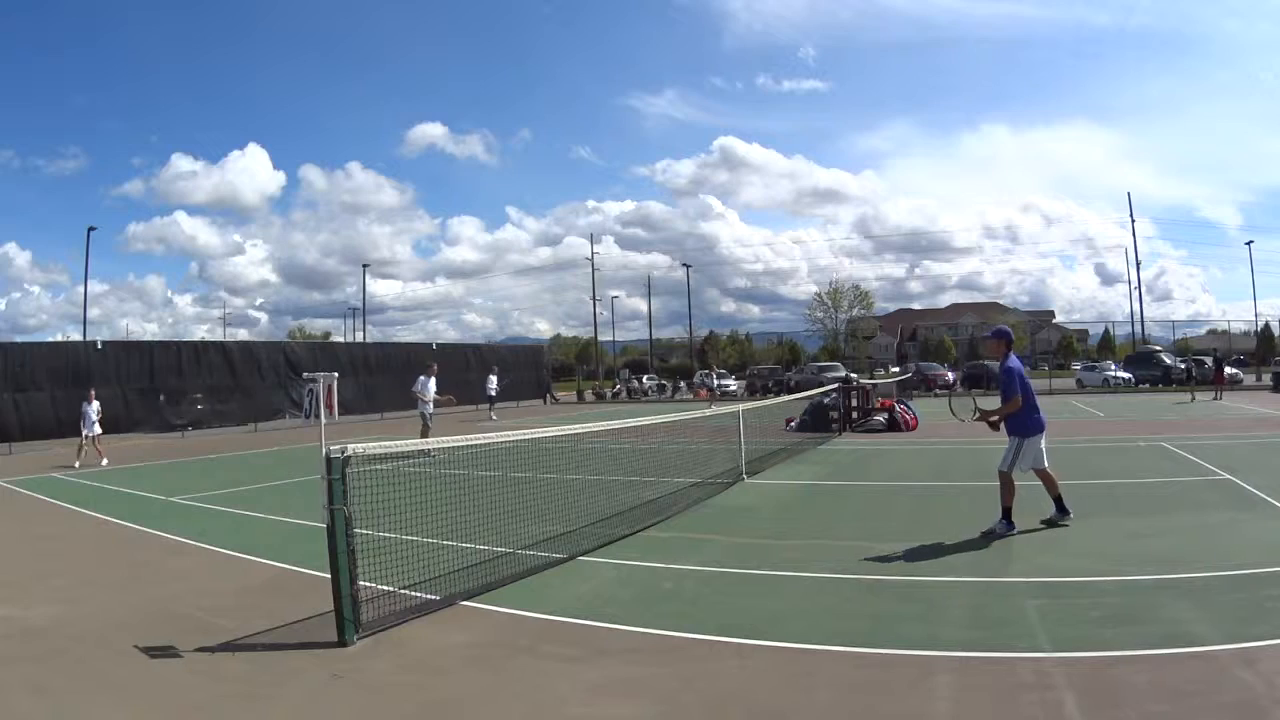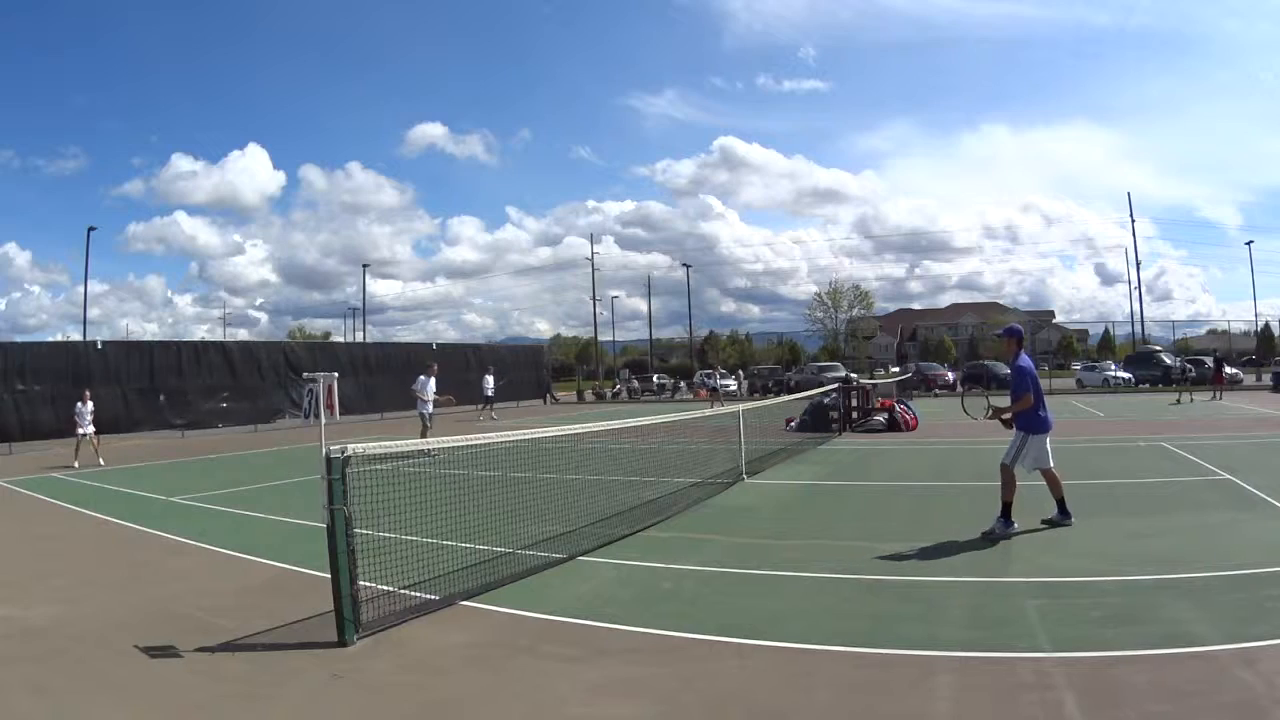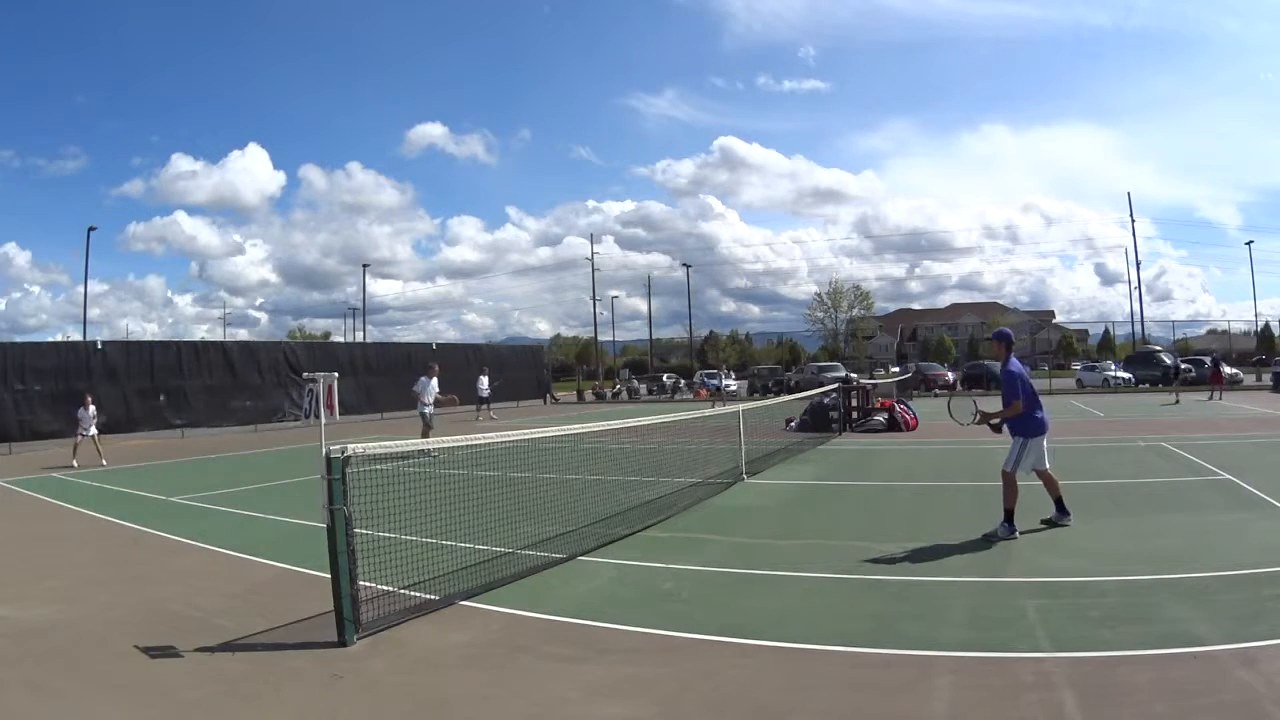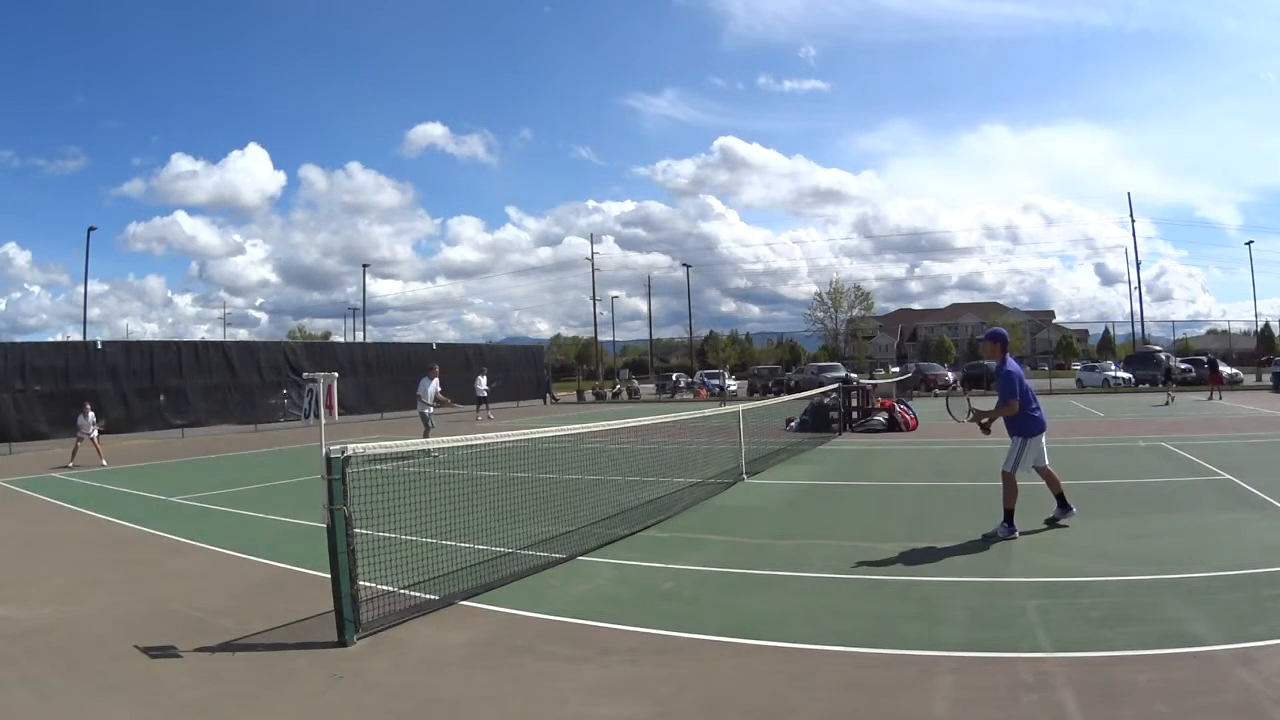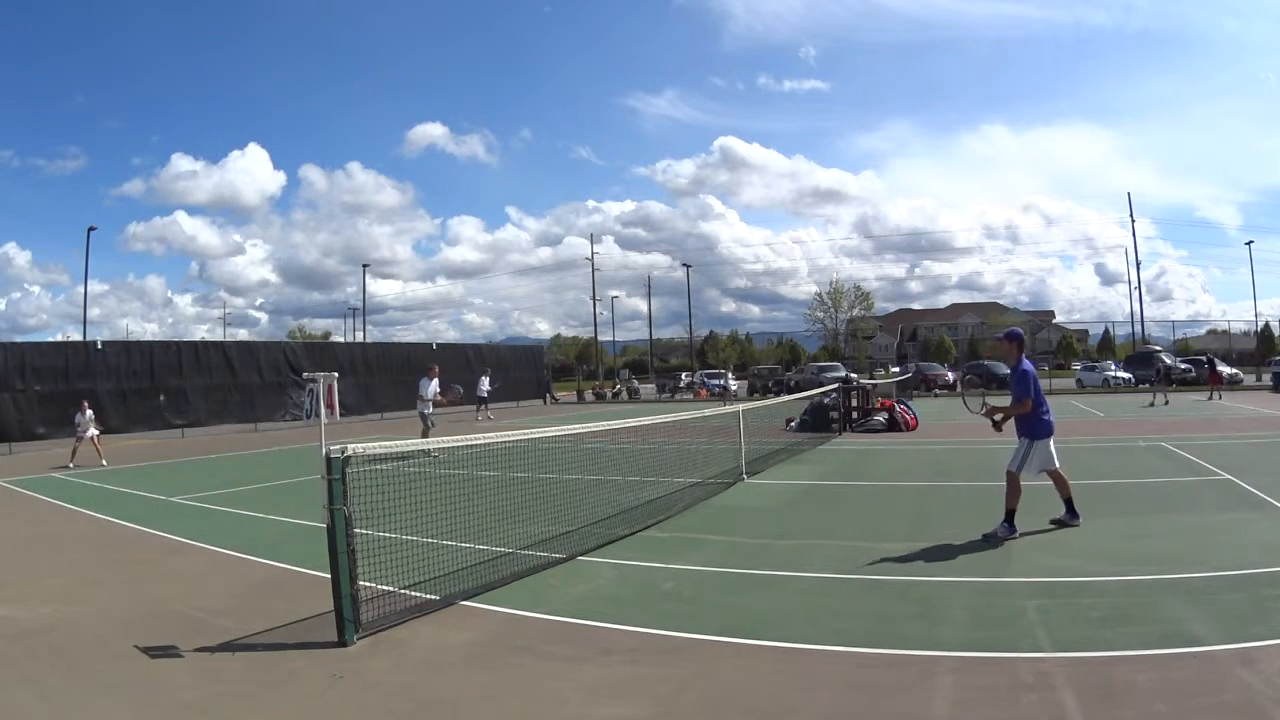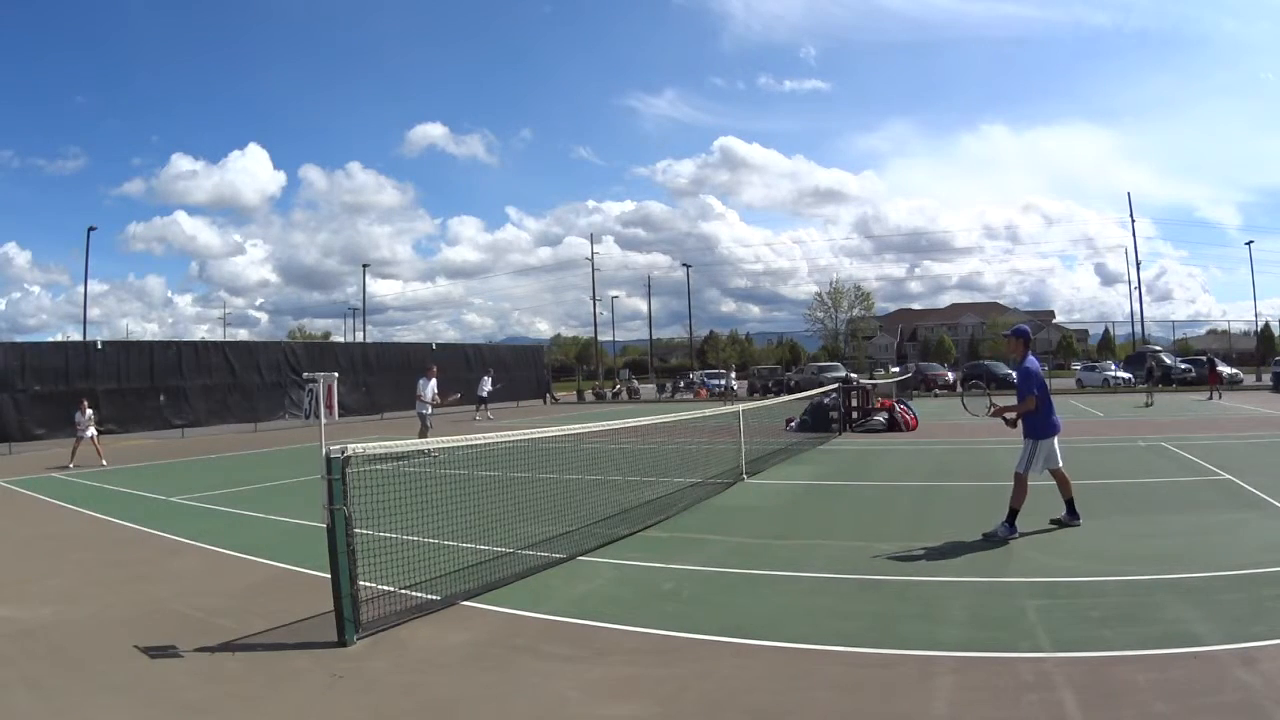
dt=0.3s
person 1, frame 1
left shoulder: (1009, 368)
right shoulder: (1010, 365)
left elbow: (1016, 402)
left wrist: (991, 414)
right wrist: (999, 419)
left hip: (1024, 430)
right hip: (1033, 426)
left knee: (1004, 472)
right knee: (1041, 470)
left ankle: (1006, 522)
right ankle: (1062, 511)
person 1, frame 2
left shoulder: (1020, 366)
right shoulder: (1021, 362)
left elbow: (1027, 400)
left wrist: (1002, 411)
right wrist: (1011, 417)
left hip: (1031, 428)
right hip: (1038, 425)
left knee: (1006, 467)
right knee: (1046, 469)
left ankle: (1005, 520)
right ankle: (1063, 514)
person 1, frame 3
left shoulder: (1010, 371)
right shoulder: (1010, 367)
left elbow: (1017, 407)
left wrist: (991, 417)
right wrist: (1000, 422)
left hip: (1028, 430)
right hip: (1035, 426)
left knee: (1008, 473)
right knee: (1042, 470)
left ankle: (1008, 526)
right ankle: (1061, 512)
person 1, frame 4
left shoulder: (1008, 372)
right shoulder: (1003, 368)
left elbow: (1013, 407)
right elbow: (1003, 401)
left wrist: (984, 415)
right wrist: (989, 421)
left hip: (1027, 429)
right hip: (1033, 425)
left knee: (1007, 474)
right knee: (1042, 468)
left ankle: (1008, 526)
right ankle: (1063, 507)
person 1, frame 5
left shoulder: (1023, 371)
right shoulder: (1017, 368)
left elbow: (1026, 406)
right elbow: (1017, 402)
left wrist: (998, 410)
right wrist: (1003, 419)
left hip: (1034, 431)
right hip: (1041, 428)
left knee: (1012, 474)
right knee: (1053, 470)
left ankle: (1008, 526)
right ankle: (1071, 513)
person 1, frame 6
left shoulder: (1027, 368)
right shoulder: (1027, 364)
left elbow: (1030, 403)
left wrist: (1004, 410)
right wrist: (1015, 417)
left hip: (1038, 431)
right hip: (1046, 427)
left knee: (1020, 475)
right knee: (1056, 470)
left ankle: (1009, 526)
right ankle: (1071, 514)
